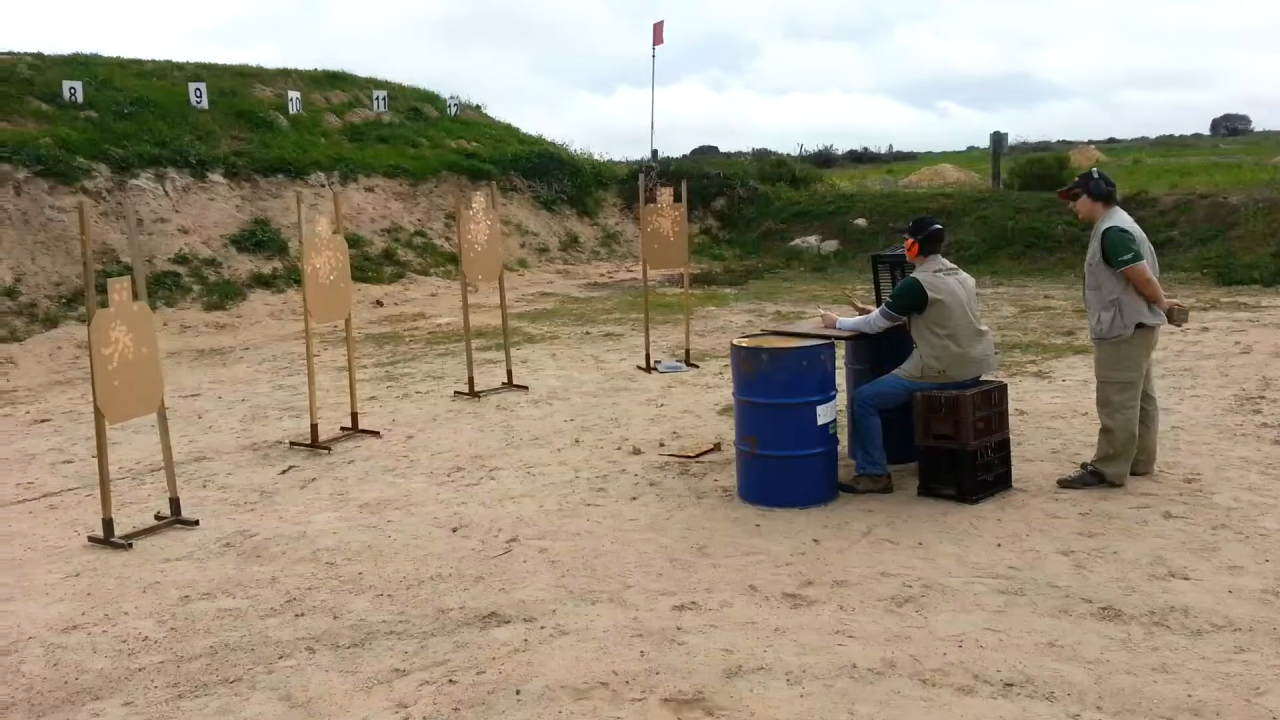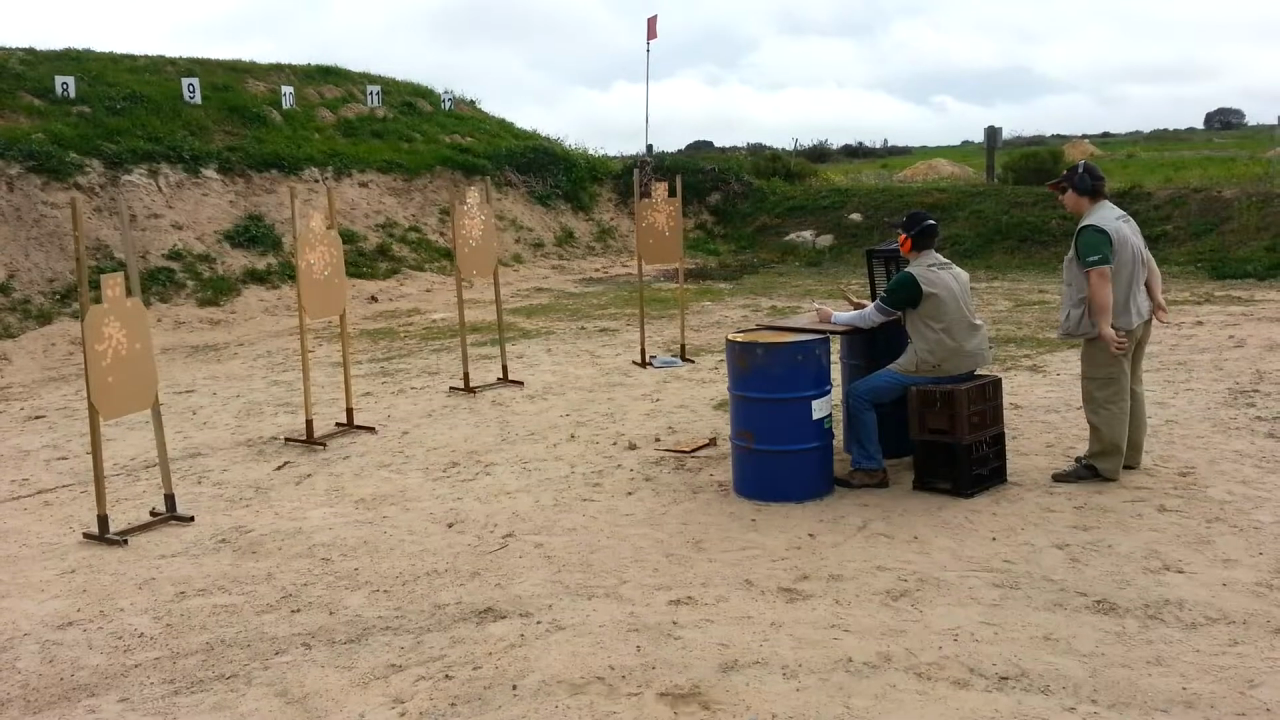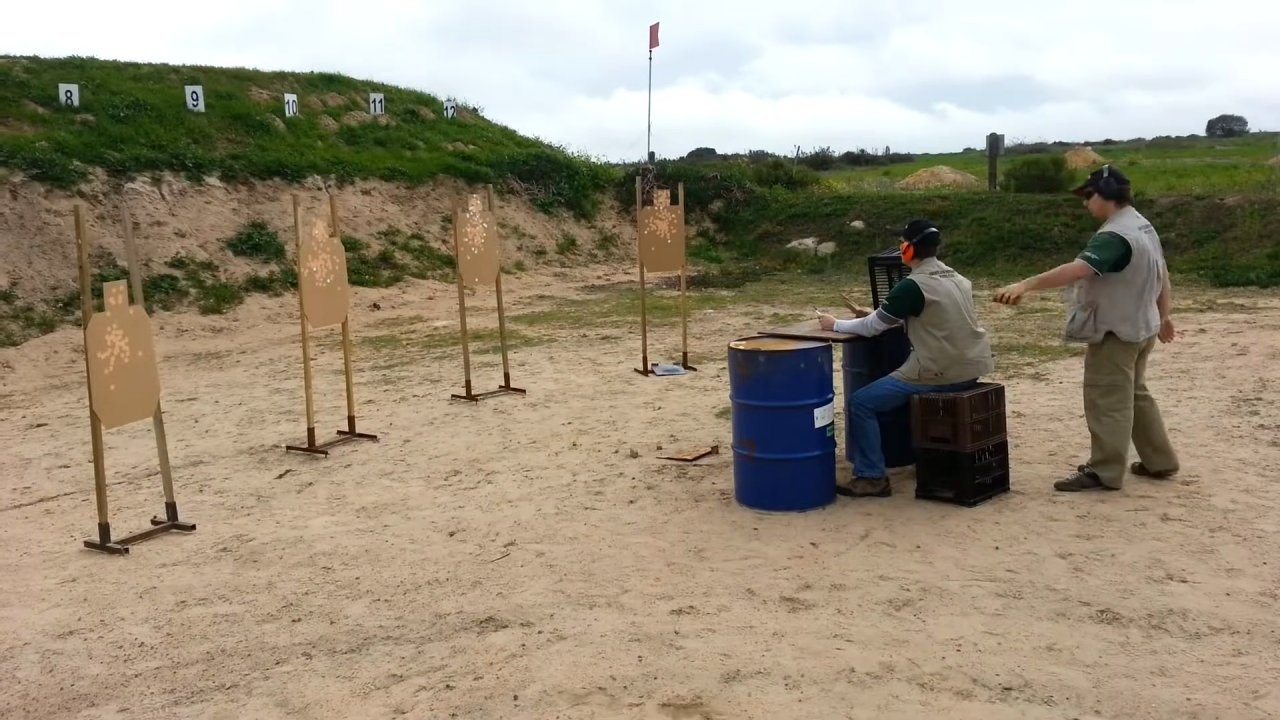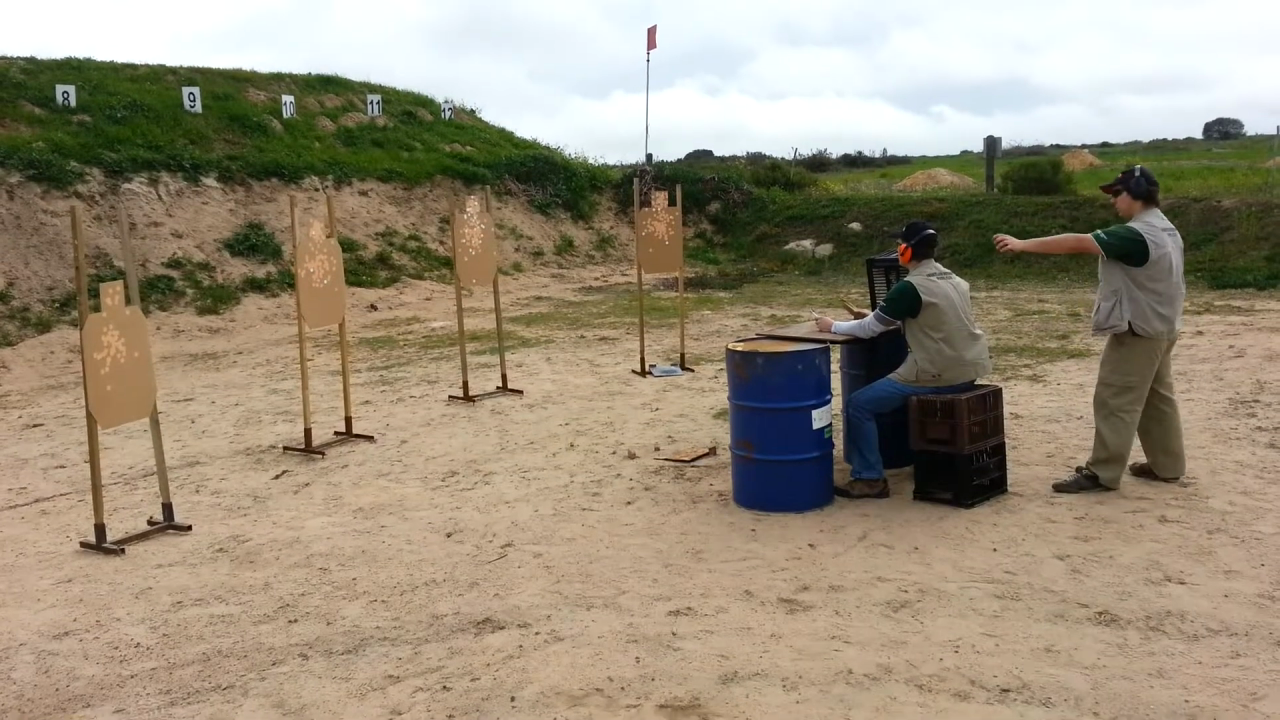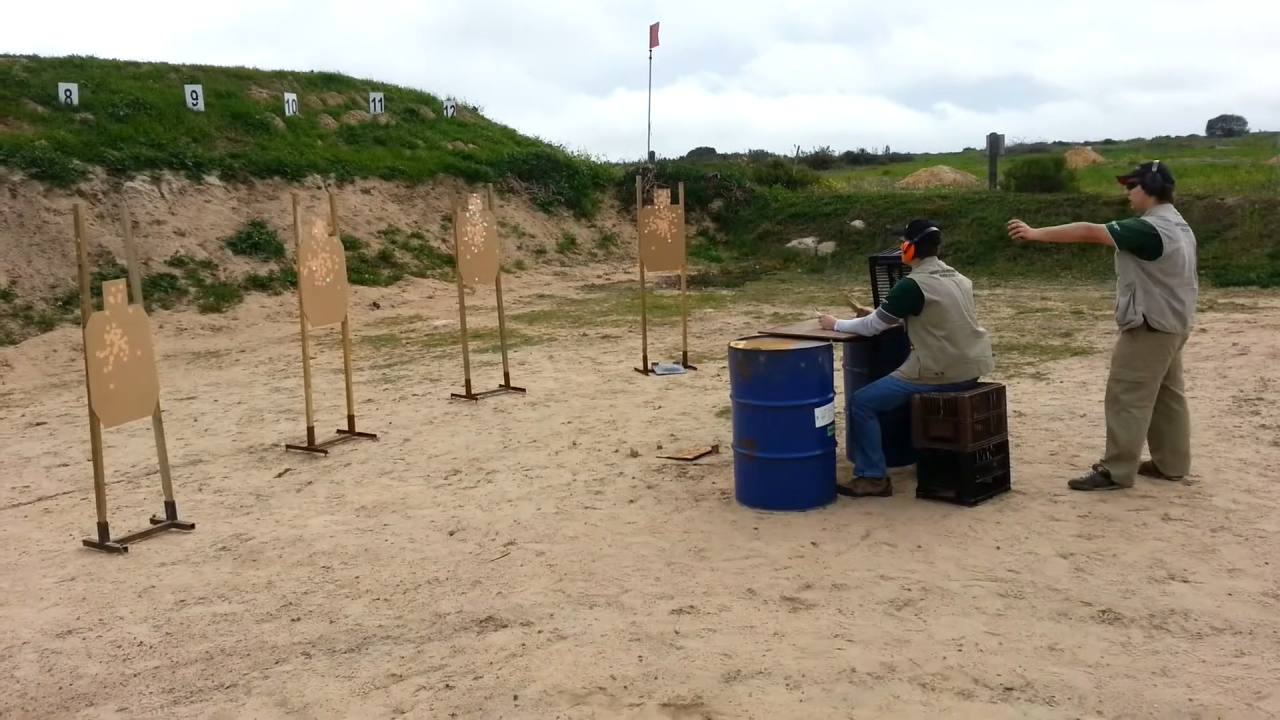
dt=0.3s
person 1, frame 1
left shoulder: (1113, 232)
right shoulder: (1117, 225)
left elbow: (1141, 276)
right elbow: (1142, 275)
left wrist: (1161, 302)
right wrist: (1163, 302)
left hip: (1125, 327)
right hip: (1134, 325)
left knee: (1117, 399)
right knee: (1139, 395)
left ankle: (1108, 469)
right ankle: (1139, 460)
person 1, frame 2
left shoulder: (1092, 229)
right shoulder: (1121, 218)
left elbow: (1100, 280)
right elbow: (1149, 264)
left wrist: (1104, 326)
right wrist: (1156, 298)
left hip: (1112, 326)
right hip: (1133, 319)
left knee: (1105, 394)
right knee: (1127, 389)
left ankle: (1102, 463)
right ankle: (1127, 454)
person 1, frame 3
left shoulder: (1116, 236)
right shoulder: (1142, 227)
left elbow: (1076, 270)
right elbow: (1161, 279)
left wrist: (1025, 286)
right wrist: (1164, 317)
left hip: (1116, 331)
right hip: (1142, 327)
left knee: (1108, 402)
right knee: (1135, 394)
left ankle: (1104, 472)
right ankle: (1160, 461)
person 1, frame 4
left shoulder: (1135, 234)
right shoulder: (1167, 230)
left elbow: (1078, 243)
left wrist: (1023, 244)
left hip: (1137, 331)
right hip: (1162, 328)
left knee: (1116, 401)
right knee: (1158, 397)
left ankle: (1102, 473)
right ankle: (1167, 464)
person 1, frame 5
left shoulder: (1148, 228)
right shoulder: (1178, 226)
left elbow: (1089, 232)
left wrist: (1035, 233)
left hip: (1150, 327)
right hip: (1172, 325)
left knee: (1128, 398)
right knee: (1167, 395)
left ankle: (1117, 470)
right ankle: (1171, 462)
person 2, frame 1
left shoulder: (915, 284)
right shoulder: (960, 276)
left elbow: (875, 325)
left wrist: (837, 322)
right wrist: (881, 313)
left hip: (942, 371)
right hip: (974, 367)
left knee: (863, 400)
left ankle: (874, 474)
person 2, frame 2
left shoulder: (910, 278)
right shoulder: (953, 271)
left elbow: (870, 320)
left wrist: (833, 316)
right wrist: (877, 307)
left hip: (937, 365)
right hip: (968, 361)
left knee: (858, 395)
left ankle: (870, 469)
person 2, frame 3
left shoulder: (912, 286)
right shoulder: (956, 279)
left elbow: (873, 327)
left wrist: (835, 324)
right wrist: (877, 315)
left hip: (939, 374)
right hip: (971, 369)
left knee: (860, 403)
left ankle: (872, 477)
person 2, frame 4
left shoulder: (909, 288)
right shoulder: (954, 280)
left elbow: (870, 329)
left wrist: (833, 326)
right wrist: (876, 317)
left hip: (936, 375)
right hip: (968, 371)
left knee: (858, 404)
left ankle: (870, 479)
person 2, frame 5
left shoulder: (912, 285)
right shoulder: (957, 278)
left elbow: (872, 327)
left wrist: (836, 324)
right wrist: (878, 314)
left hip: (939, 373)
right hip: (971, 369)
left knee: (861, 403)
left ankle: (873, 477)
